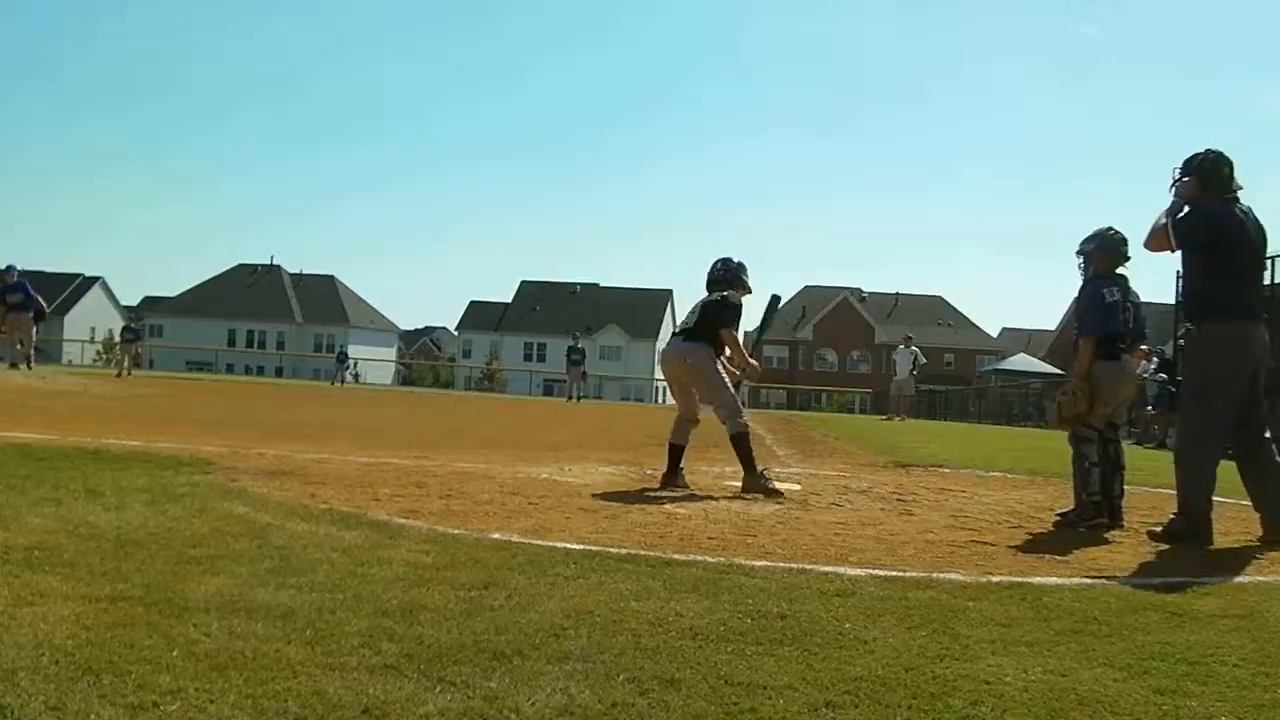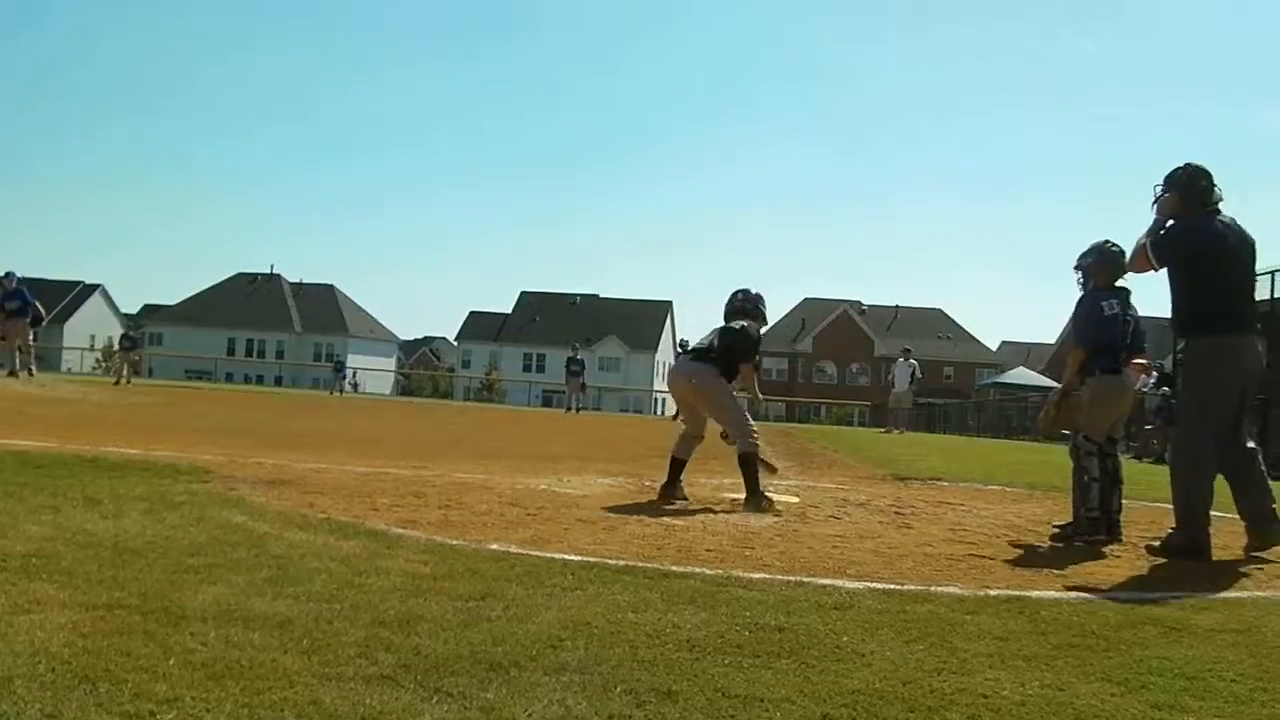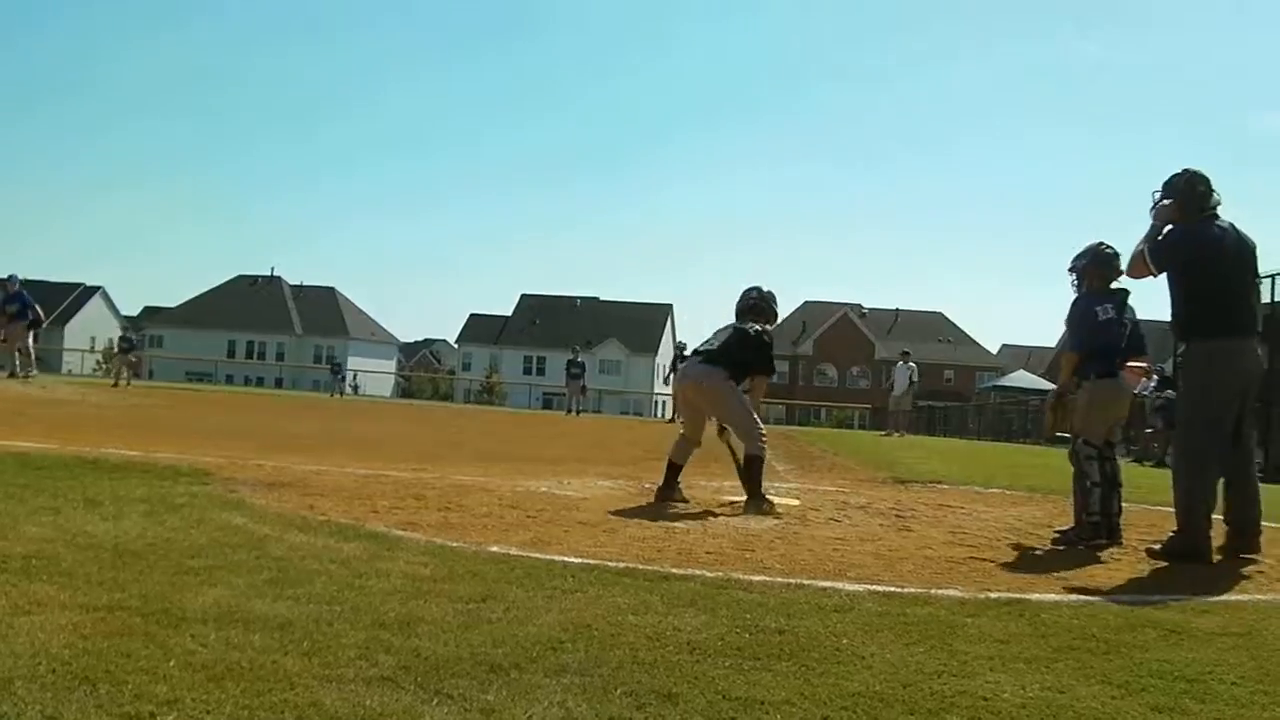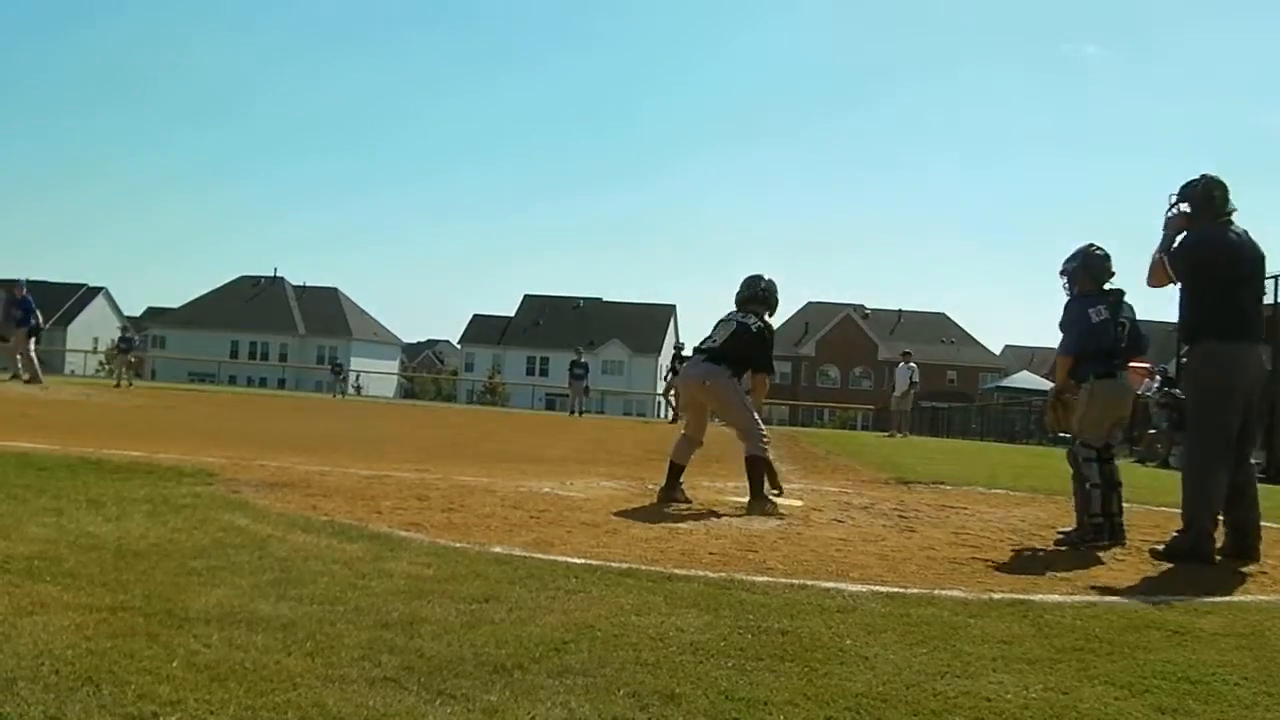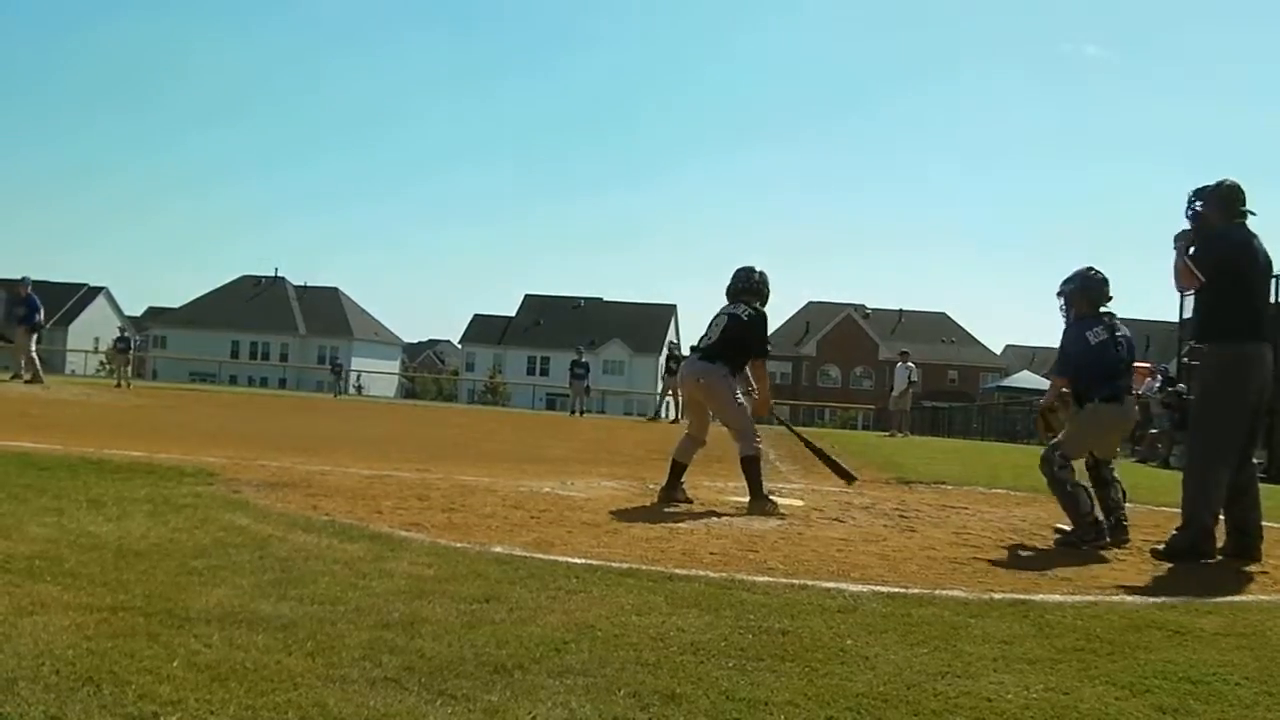
dt=0.2s
person 1, frame 1
left shoulder: (1207, 213)
left elbow: (1154, 242)
left wrist: (1176, 203)
left hip: (1216, 334)
left knee: (1198, 431)
left ankle: (1192, 522)
person 1, frame 2
left shoulder: (1188, 230)
right shoulder: (1239, 232)
left elbow: (1136, 262)
right elbow: (1241, 287)
left wrist: (1160, 220)
left hip: (1210, 348)
right hip: (1246, 345)
left knee: (1193, 445)
right knee: (1236, 441)
left ankle: (1191, 537)
person 1, frame 3
left shoulder: (1185, 236)
right shoulder: (1241, 237)
left elbow: (1135, 268)
right elbow: (1252, 294)
left wrist: (1157, 225)
left hip: (1209, 352)
right hip: (1247, 350)
left knee: (1196, 448)
right knee: (1237, 446)
left ankle: (1191, 540)
right ankle: (1244, 532)
person 1, frame 4
left shoulder: (1201, 239)
right shoulder: (1250, 244)
left elbow: (1156, 277)
right elbow: (1255, 300)
left wrist: (1169, 235)
left hip: (1216, 354)
right hip: (1252, 354)
left knee: (1205, 449)
right knee: (1239, 451)
left ankle: (1196, 540)
right ankle: (1242, 538)
person 1, frame 5
left shoulder: (1219, 237)
right shoulder: (1256, 246)
left elbow: (1185, 282)
left wrist: (1182, 247)
left hip: (1228, 353)
right hip: (1258, 354)
left knee: (1207, 447)
right knee: (1240, 450)
left ankle: (1196, 537)
right ankle: (1244, 538)
person 2, frame 1
left shoulder: (1094, 287)
right shoulder: (1130, 293)
left elbow: (1088, 337)
right elbow: (1137, 340)
left wrist: (1079, 376)
left hip: (1102, 368)
right hip: (1126, 370)
left knee: (1084, 436)
right knee: (1111, 438)
left ankle: (1090, 508)
right ankle: (1112, 509)
person 2, frame 2
left shoulder: (1092, 300)
right shoulder: (1127, 306)
left elbow: (1080, 348)
right elbow: (1135, 351)
left wrist: (1064, 386)
left hip: (1100, 382)
right hip: (1124, 383)
left knee: (1085, 450)
right knee: (1108, 452)
left ankle: (1088, 524)
right ankle: (1110, 523)
person 2, frame 3
left shoulder: (1086, 303)
right shoulder: (1125, 306)
left elbow: (1073, 351)
right elbow: (1136, 352)
left wrist: (1061, 387)
left hip: (1096, 386)
right hip: (1121, 386)
left knee: (1085, 454)
right knee: (1106, 455)
left ankle: (1090, 529)
right ankle: (1110, 527)
person 2, frame 4
left shoulder: (1079, 305)
right shoulder: (1123, 306)
left elbow: (1067, 353)
right elbow: (1139, 349)
left wrist: (1059, 387)
left hip: (1097, 387)
right hip: (1123, 387)
left knee: (1084, 455)
right knee: (1105, 455)
left ankle: (1092, 529)
right ankle: (1113, 527)
person 2, frame 5
left shoulder: (1078, 329)
right shoulder: (1118, 329)
left elbow: (1062, 375)
left wrist: (1047, 403)
left hip: (1101, 409)
right hip: (1126, 408)
left knee: (1054, 461)
right knee: (1101, 464)
left ankle: (1089, 530)
right ankle: (1117, 526)
person 3, frame 1
left shoulder: (706, 302)
right shoulder: (731, 299)
right elbow: (727, 333)
left wrist: (734, 365)
right wrist: (745, 360)
left hip: (670, 353)
right hip: (693, 354)
left knee: (687, 413)
right knee: (733, 413)
left ankle: (672, 474)
right ankle: (752, 477)
person 3, frame 2
left shoulder: (724, 330)
right shoulder: (750, 330)
right elbow: (745, 366)
left wrist: (725, 418)
right wrist: (755, 394)
left hip: (677, 372)
right hip: (701, 375)
left knee: (693, 430)
right knee: (746, 432)
left ankle: (671, 486)
right ankle: (754, 496)
person 3, frame 3
left shoulder: (730, 329)
right shoulder: (762, 334)
right elbow: (759, 380)
left wrist: (723, 413)
right wrist: (753, 409)
left hip: (684, 374)
right hip: (710, 378)
left knee: (690, 434)
right knee: (754, 434)
left ankle: (668, 488)
right ankle: (755, 498)
person 3, frame 4
left shoulder: (729, 318)
right shoulder: (763, 328)
right elbow: (760, 378)
right wrist: (752, 408)
left hip: (688, 371)
right hip: (714, 377)
left knee: (692, 433)
right knee: (756, 435)
left ankle: (670, 488)
right ankle: (758, 499)
person 3, frame 5
left shoulder: (725, 311)
right shoulder: (756, 315)
right elbow: (757, 362)
left wrist: (752, 388)
right wrist: (764, 398)
left hip: (689, 369)
right hip: (712, 374)
left knee: (696, 432)
right knee: (748, 434)
left ankle: (671, 488)
right ankle: (757, 498)
